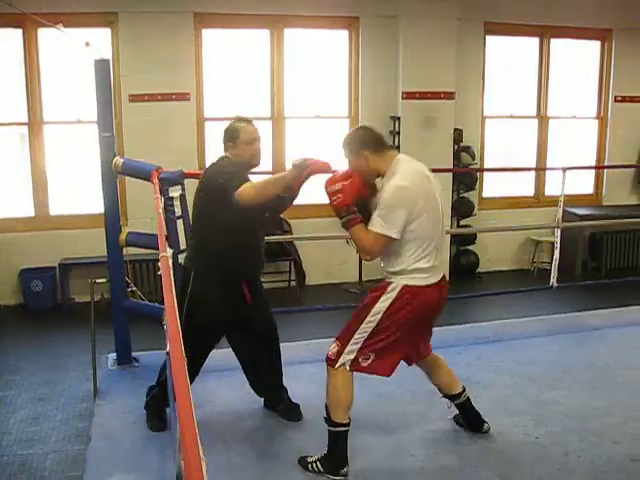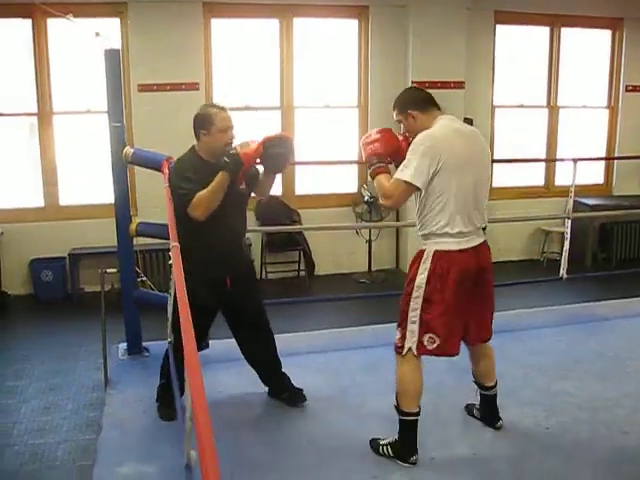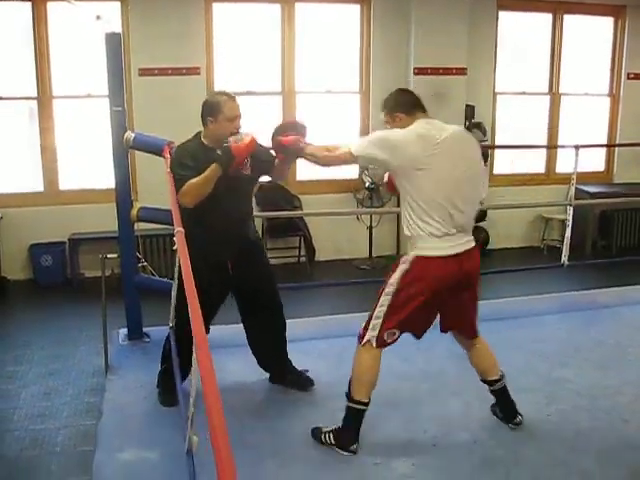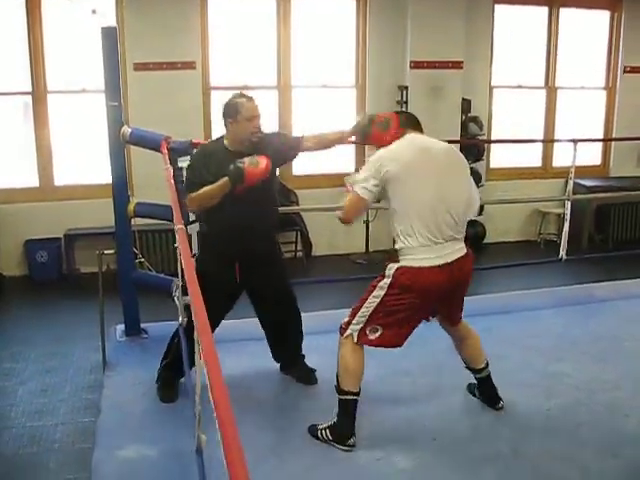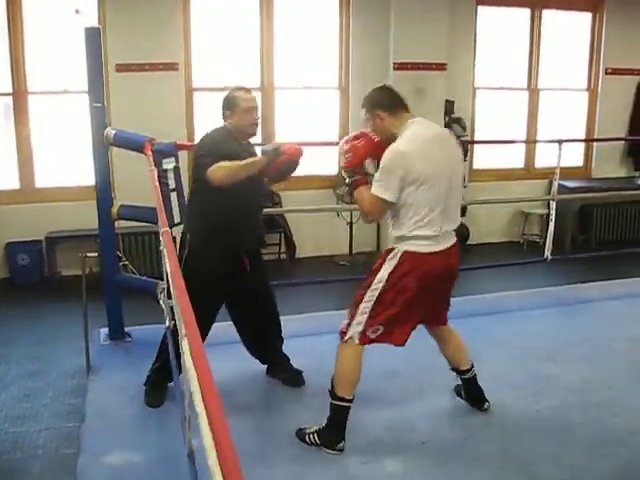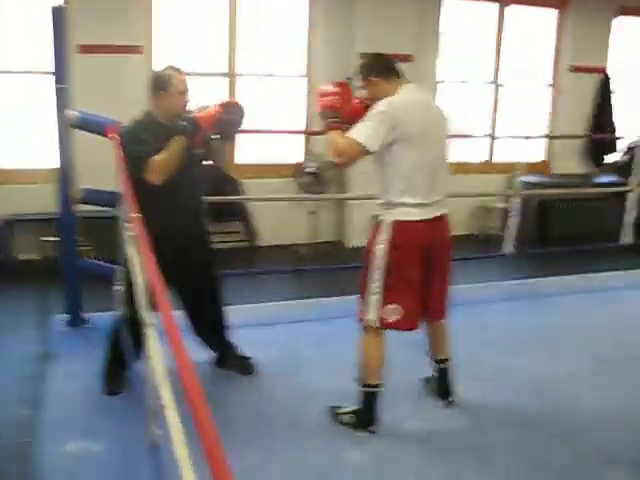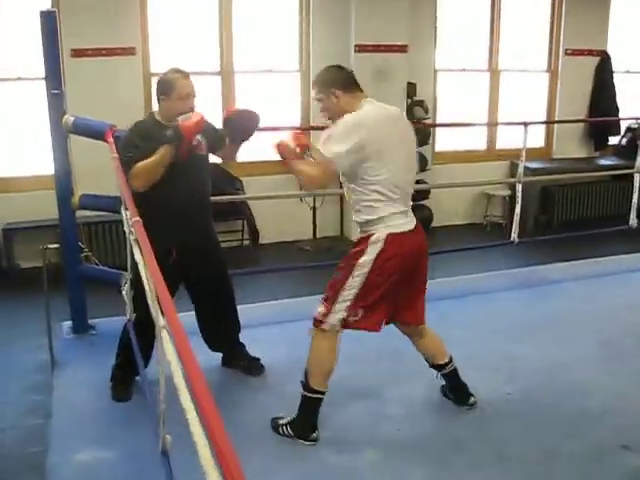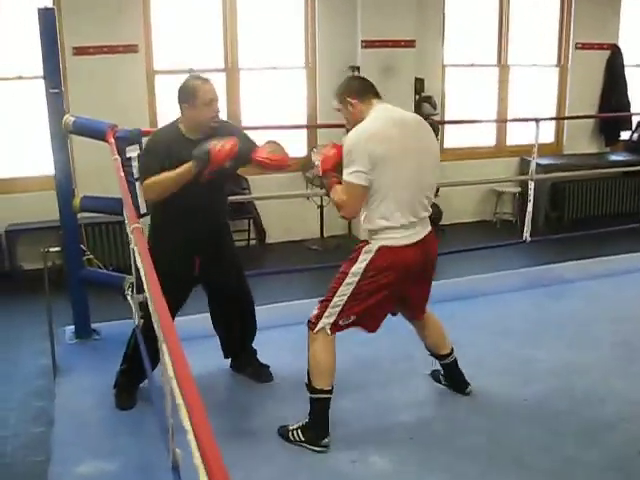
dt=0.5s
person 1, frame 1
left shoulder: (399, 188)
right shoulder: (414, 170)
left elbow: (371, 249)
left wrist: (346, 213)
right wrist: (362, 198)
left hip: (407, 290)
right hip: (433, 284)
left knee: (340, 361)
right knee: (422, 354)
right ankle: (472, 417)
person 1, frame 2
left shoulder: (428, 141)
right shoulder: (475, 137)
left elbow: (391, 197)
left wrist: (377, 162)
right wrist: (406, 159)
left hip: (442, 258)
right hip: (477, 251)
left knee: (408, 349)
right knee: (478, 337)
left ankle: (406, 444)
right ankle: (489, 410)
person 1, frame 3
left shoulder: (400, 141)
right shoulder: (467, 140)
left elbow: (333, 156)
left wrist: (298, 146)
left hip: (426, 262)
right hip: (466, 256)
left knee: (370, 338)
right knee: (468, 335)
left ankle: (347, 433)
right ankle: (507, 408)
person 1, frame 4
left shoulder: (386, 157)
right shoulder: (455, 155)
left elbow: (348, 215)
right elbow: (471, 207)
left wrist: (361, 185)
left hip: (417, 271)
right hip: (458, 262)
left knee: (352, 334)
right knee: (454, 323)
left ankle: (343, 428)
right ankle: (489, 391)
person 1, frame 5
left shoulder: (399, 152)
right shoulder: (445, 137)
left elbow: (371, 212)
left wrist: (355, 172)
right wrist: (370, 167)
left hip: (412, 257)
right hip: (446, 251)
left knee: (353, 335)
right knee: (438, 323)
left ankle: (333, 431)
right ankle: (474, 392)
person 1, frame 6
left shoulder: (391, 109)
right shoulder: (431, 108)
left elbow: (343, 155)
left wrist: (333, 119)
right wrist: (362, 121)
left hip: (401, 228)
right hip: (436, 223)
left knee: (374, 322)
right knee: (432, 311)
left ankle: (367, 412)
right ankle: (443, 384)
person 1, frame 7
left shoulder: (351, 126)
right shoulder: (392, 118)
left elbow: (313, 180)
left wrist: (289, 155)
right wrist: (310, 148)
left hip: (385, 241)
right hip: (409, 236)
left knee: (327, 324)
right knee: (410, 320)
left ankle: (305, 421)
right ankle: (458, 388)
person 1, frame 8
left shoulder: (362, 136)
right shoulder: (420, 125)
left elbow: (348, 208)
left wrist: (331, 177)
left hip: (387, 250)
right hip: (423, 241)
left knee: (322, 327)
right knee: (417, 312)
left ankle: (316, 429)
right ankle: (455, 377)
person 2, frame 1
left shoulder: (240, 175)
right shoulder: (220, 173)
right elbow: (249, 196)
left wrist: (276, 205)
right wrist: (295, 173)
left hip: (242, 278)
right hip: (207, 279)
left knee: (262, 336)
right knee: (191, 345)
left ankle: (276, 396)
right ankle: (157, 402)
person 2, frame 2
left shoulder: (233, 159)
right shoulder: (184, 168)
left elbow: (260, 192)
right elbow: (199, 210)
left wrist: (271, 168)
right wrist: (227, 171)
left hip: (236, 262)
right hip: (198, 269)
left knee: (256, 325)
right knee: (187, 335)
left ankle: (278, 384)
right ankle: (167, 394)
person 2, frame 3
left shoulder: (245, 145)
right shoulder: (187, 154)
left elbow: (277, 171)
right elbow: (187, 198)
right wrist: (220, 163)
left hip: (245, 247)
right hip: (205, 254)
left knee: (267, 308)
right knee: (190, 319)
left ankle: (281, 369)
right ankle: (168, 379)
person 2, frame 4
left shoulder: (268, 144)
right shoulder: (207, 155)
left elbow: (308, 142)
right elbow: (192, 203)
left wrist: (352, 132)
right wrist: (230, 178)
left hip: (262, 249)
right hip: (219, 254)
left knee: (284, 309)
left ankle: (292, 362)
right ankle: (169, 375)
person 2, frame 5
left shoulder: (246, 144)
right shoulder: (214, 142)
right elbow: (218, 176)
left wrist: (271, 169)
right wrist: (264, 159)
left hip: (244, 246)
right hip: (207, 247)
left knee: (261, 307)
right knee: (194, 317)
left ankle: (277, 363)
right ankle: (158, 379)
person 2, frame 6
left shoulder: (187, 123)
right shoulder: (139, 132)
right elbow: (154, 174)
left wrist: (223, 133)
right wrist: (183, 136)
left hip: (190, 229)
right hip: (154, 234)
left knee: (206, 293)
right knee: (140, 304)
left ankle: (224, 352)
right ankle: (117, 366)
person 2, frame 7
left shoulder: (195, 124)
right shoulder: (141, 134)
left elbow: (225, 154)
right elbow: (139, 181)
left wrist: (237, 134)
right wrist: (173, 142)
left hip: (198, 233)
right hip: (159, 239)
left knee: (219, 293)
right knee: (147, 308)
left ankle: (233, 352)
right ankle: (124, 372)
person 2, frame 8
left shoulder: (223, 131)
right shoulder: (161, 143)
left elbow: (256, 153)
right elbow: (150, 192)
left wrist: (270, 155)
right wrist: (193, 164)
left hip: (214, 240)
right hip: (170, 244)
left knee: (237, 302)
right knee: (156, 316)
left ankle: (243, 358)
right ankle: (128, 380)
